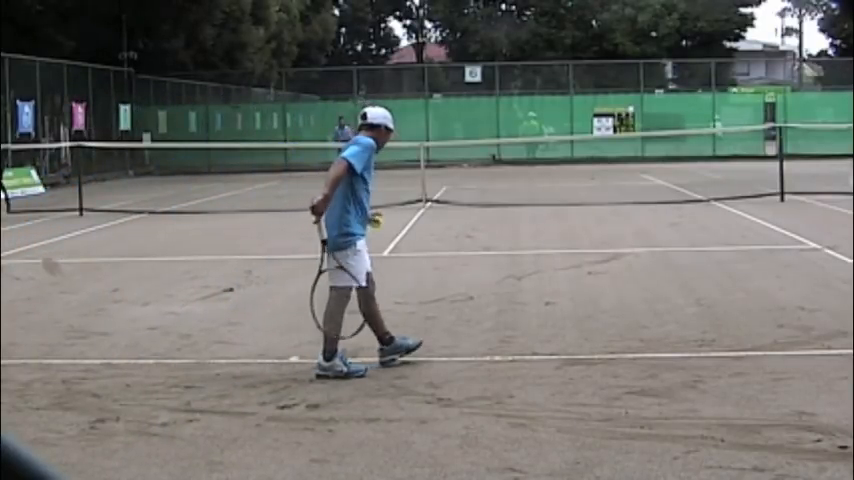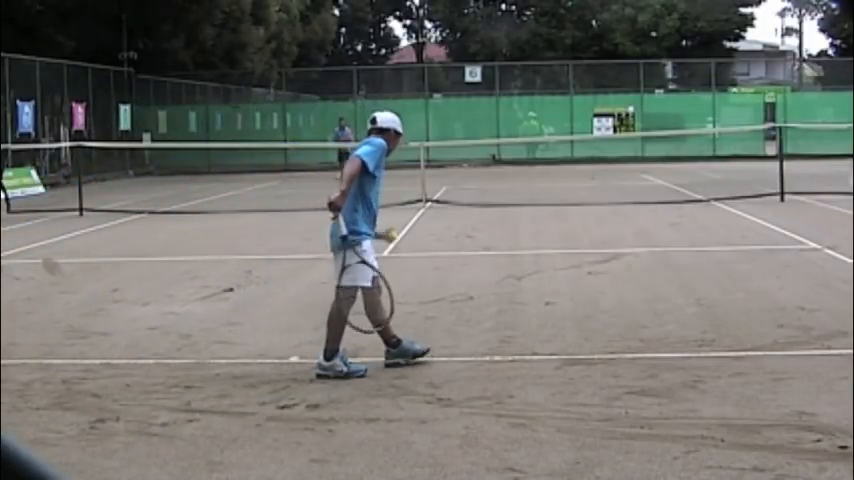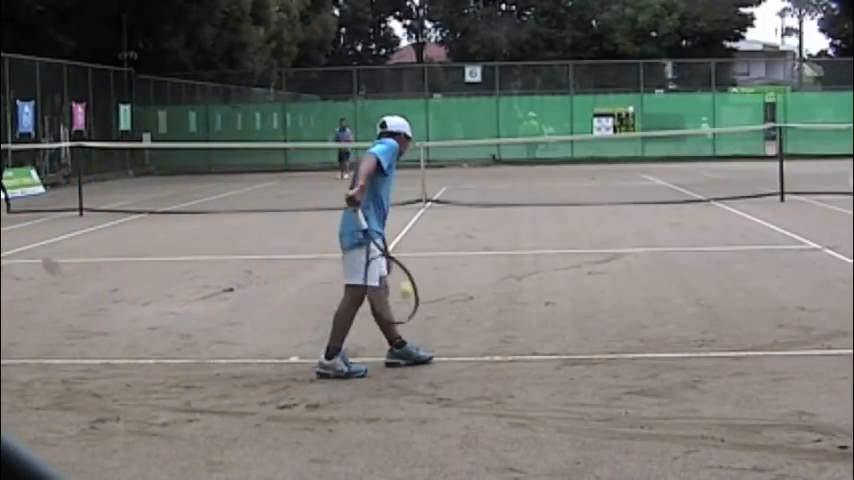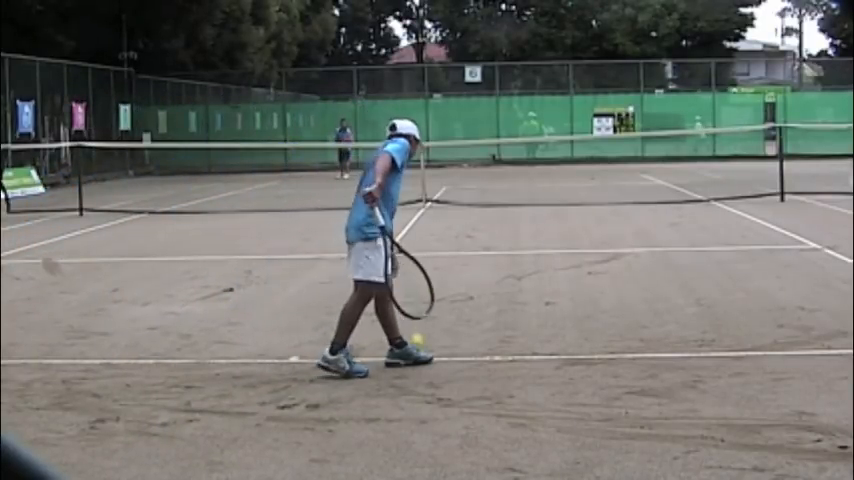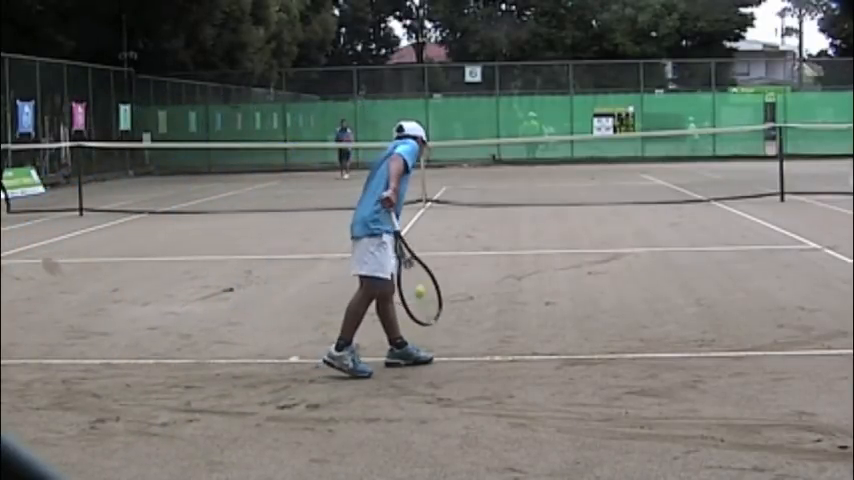
dt=0.1s
person 1, frame 1
left shoulder: (358, 148)
right shoulder: (364, 144)
right elbow: (338, 166)
right wrist: (325, 196)
left hip: (349, 232)
right hip: (346, 234)
left knee: (367, 287)
right knee: (341, 293)
left ankle: (387, 344)
right ankle: (329, 360)
person 1, frame 2
left shoulder: (368, 150)
right shoulder: (376, 145)
right elbow: (353, 164)
left wrist: (374, 230)
right wrist: (341, 193)
left hip: (357, 232)
right hip: (354, 233)
left knee: (372, 290)
right knee: (346, 294)
left ankle: (394, 347)
right ankle: (330, 360)
person 1, frame 3
left shoulder: (381, 151)
right shoulder: (388, 146)
right elbow: (368, 161)
right wrist: (359, 187)
left hip: (364, 231)
right hip: (362, 232)
left knee: (378, 291)
right knee: (355, 293)
left ankle: (398, 348)
right ankle: (331, 359)
person 1, frame 4
left shoulder: (387, 151)
right shoulder: (400, 145)
right elbow: (384, 159)
right wrist: (377, 184)
left hip: (370, 228)
right hip: (369, 228)
left knee: (383, 290)
right knee: (364, 290)
left ankle: (398, 347)
right ankle: (335, 353)
person 1, frame 5
left shoulder: (394, 152)
right shoulder: (408, 145)
right elbow: (398, 162)
right wrist: (392, 190)
left hip: (374, 226)
right hip: (373, 226)
left knee: (386, 289)
right knee: (370, 288)
left ankle: (398, 347)
right ankle: (341, 350)
